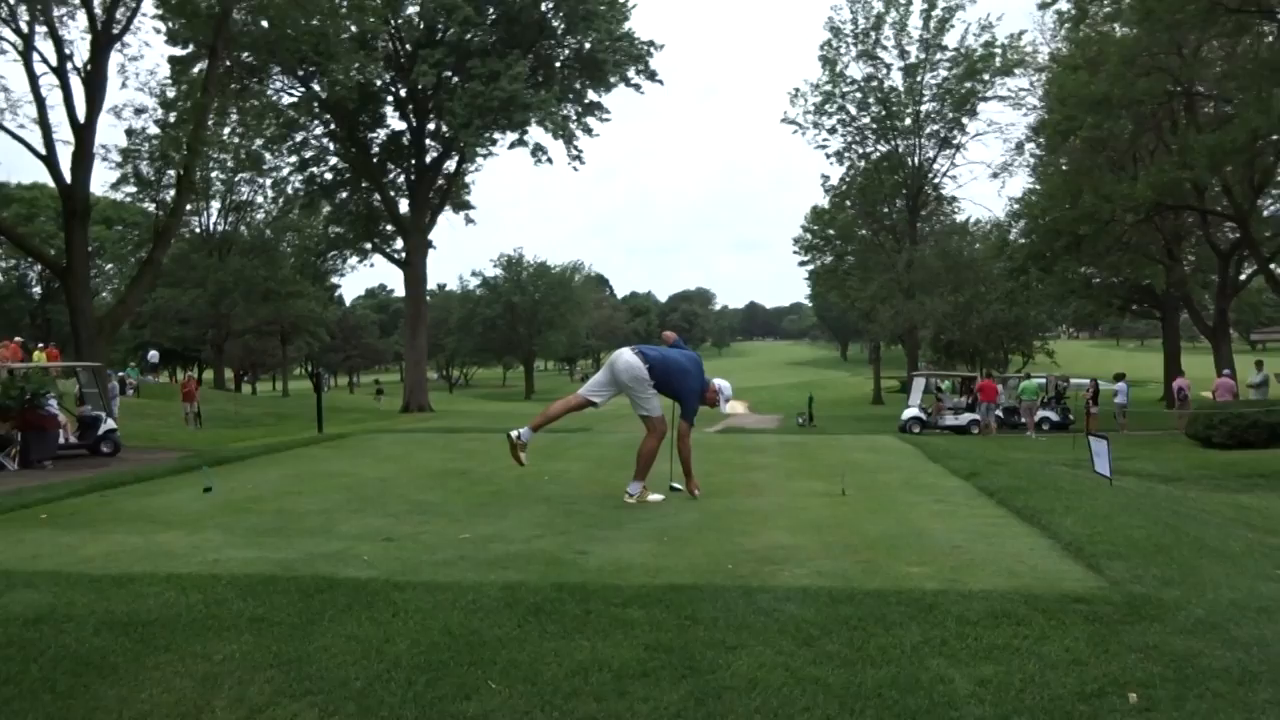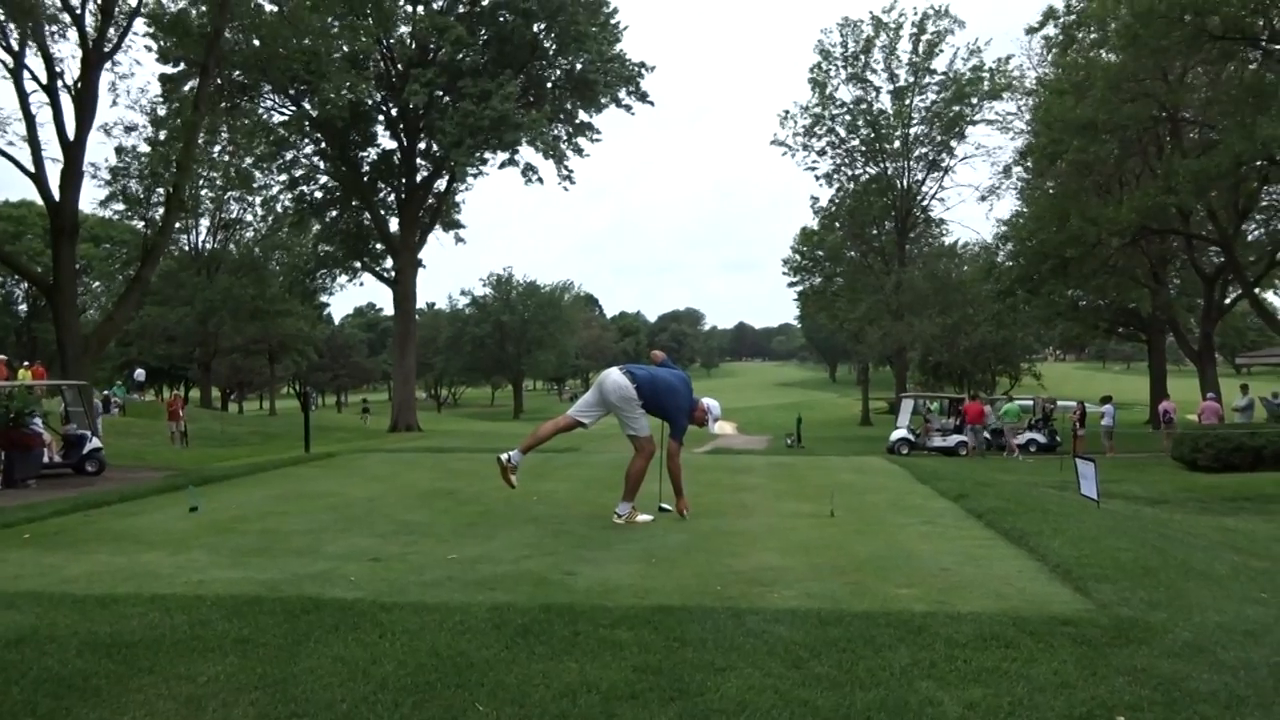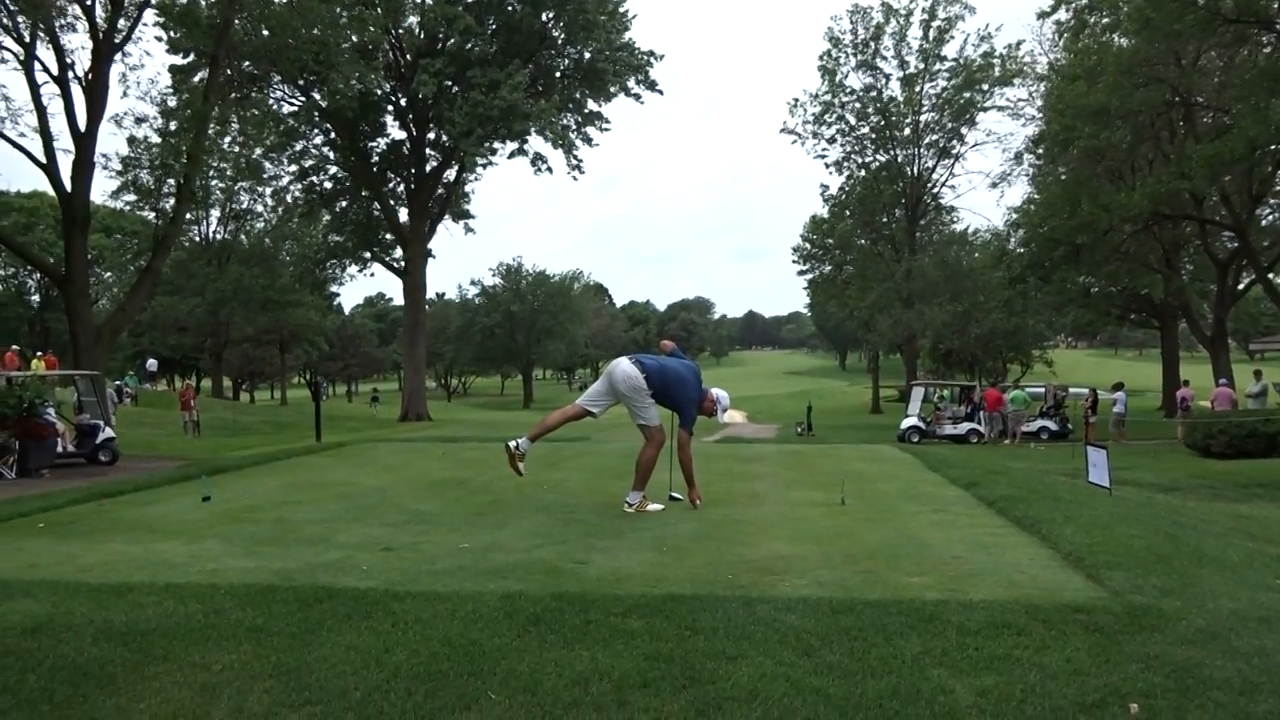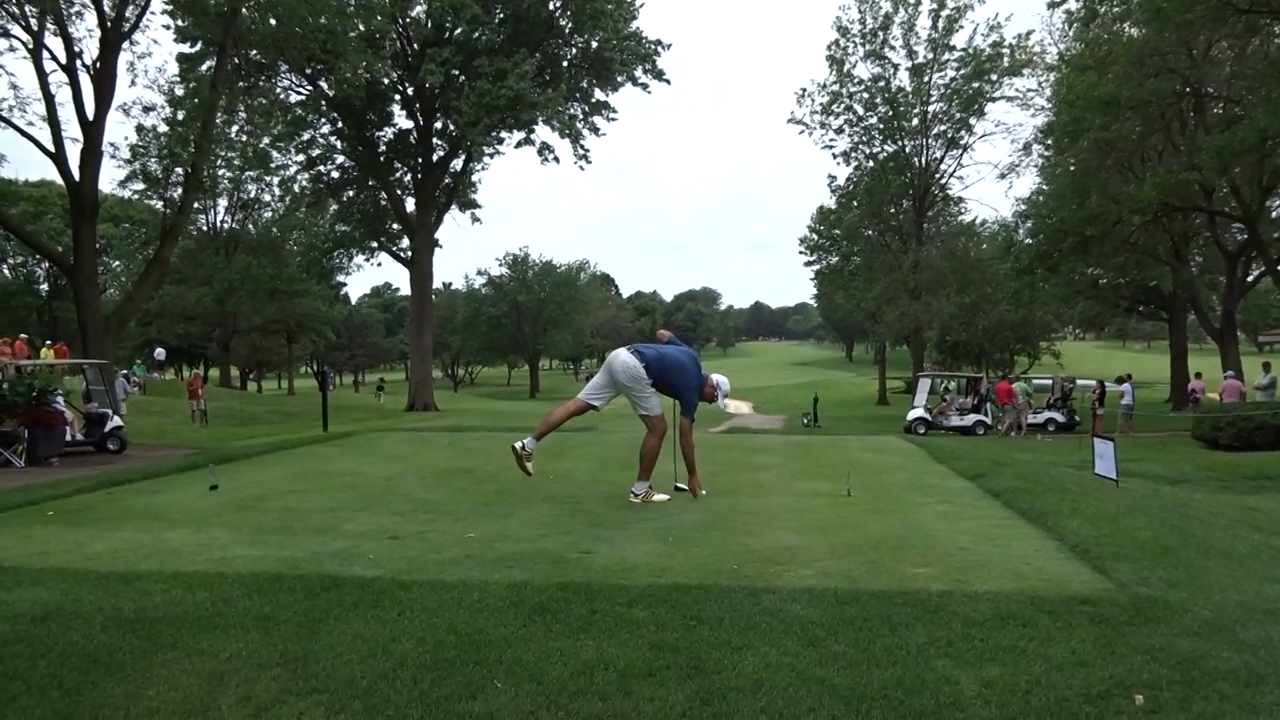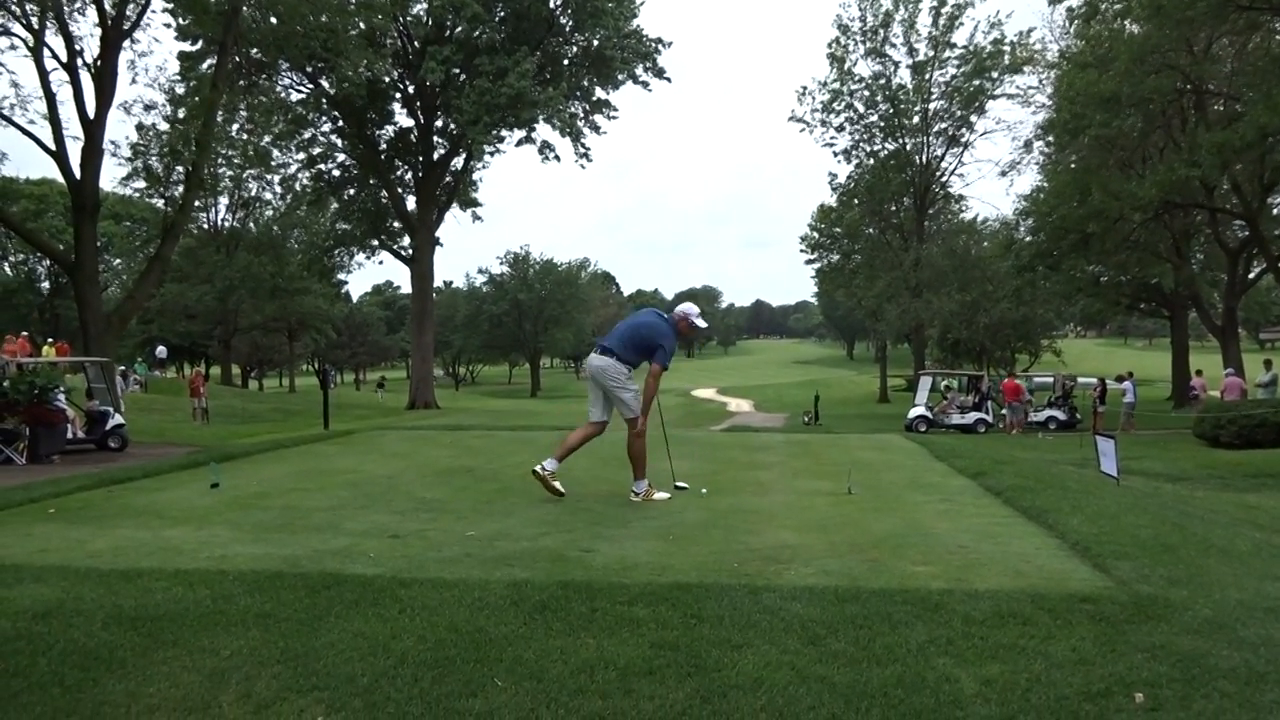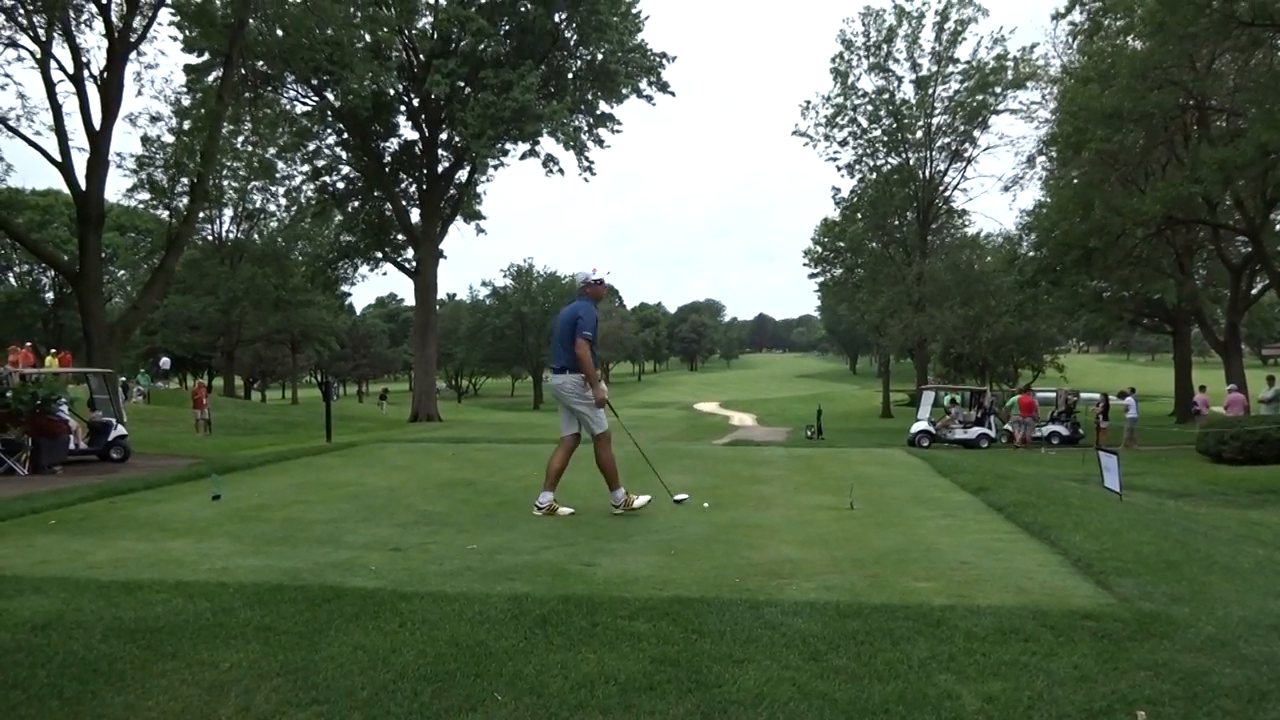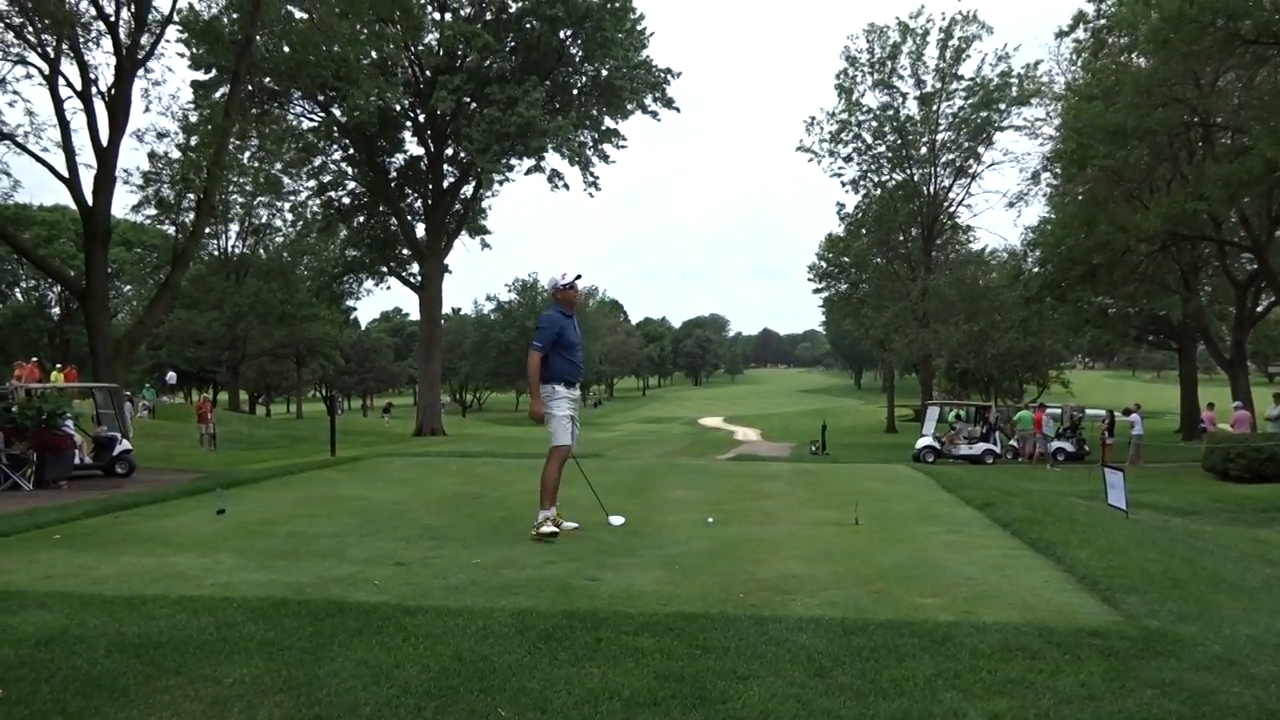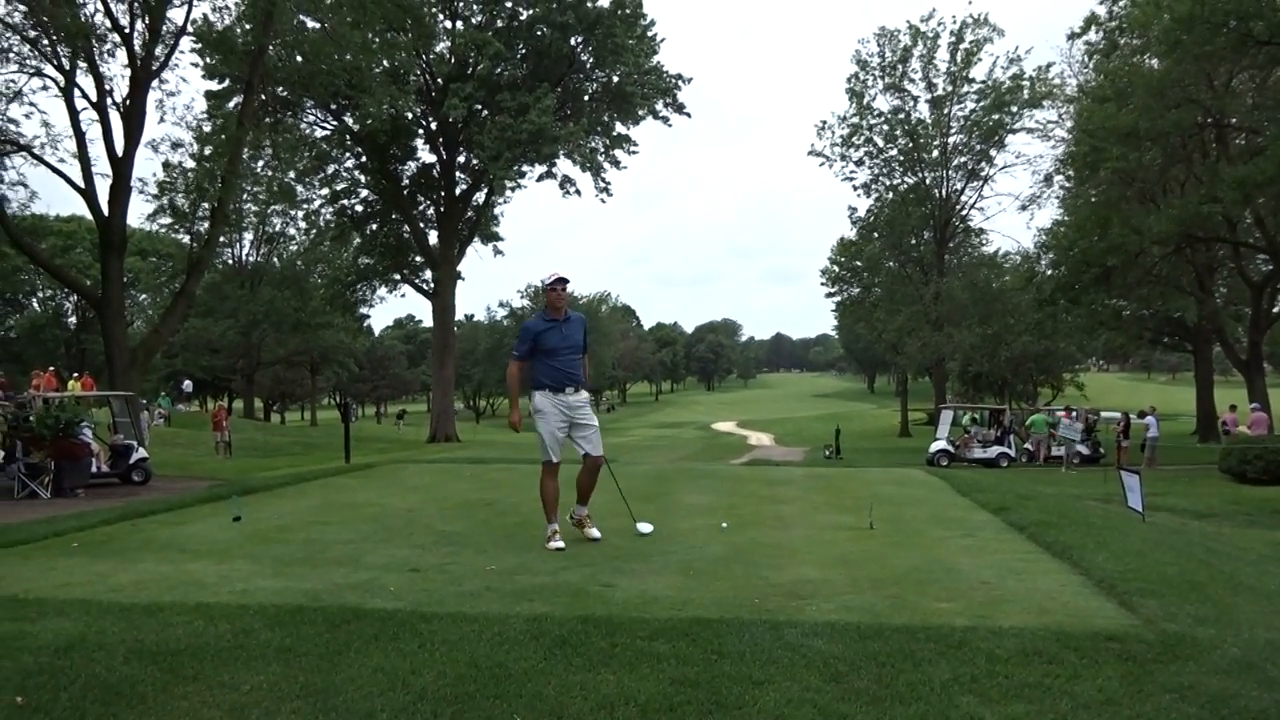
dt=0.5s
person 1, frame 1
left shoulder: (695, 361)
right shoulder: (693, 391)
left elbow: (666, 334)
right elbow: (683, 440)
right wrist: (690, 479)
left hip: (623, 356)
right hip: (636, 369)
left knee: (577, 400)
right knee: (657, 430)
left ankle: (523, 435)
right ankle: (635, 490)
person 1, frame 2
left shoulder: (683, 380)
right shoulder: (681, 410)
left elbow: (655, 354)
right elbow: (672, 459)
right wrist: (680, 498)
left hip: (611, 377)
right hip: (624, 389)
left knee: (566, 422)
right knee: (645, 450)
left ankle: (513, 457)
right ankle: (624, 511)
person 1, frame 3
left shoulder: (693, 370)
right shoulder: (691, 401)
left elbow: (665, 344)
right elbow: (683, 450)
right wrist: (692, 488)
left hip: (620, 366)
right hip: (633, 378)
left knee: (575, 410)
right knee: (656, 439)
left ankle: (522, 445)
right ankle: (635, 500)
person 1, frame 4
left shoulder: (692, 358)
right shoulder: (691, 387)
left elbow: (662, 333)
right elbow: (686, 437)
right wrist: (693, 476)
left hip: (619, 357)
right hip: (633, 368)
left knee: (577, 405)
right knee: (658, 428)
left ankle: (527, 445)
right ankle: (640, 490)
person 1, frame 5
left shoulder: (651, 313)
right shoulder: (667, 337)
left elbow: (624, 335)
right elbow: (652, 378)
right wrist: (643, 417)
left hip: (595, 360)
right hip: (613, 367)
left knee: (595, 426)
right knee: (636, 428)
left ankle: (548, 467)
right ankle: (641, 489)
person 1, frame 6
left shoulder: (568, 310)
right shoulder: (587, 311)
right elbow: (581, 350)
left wrist: (593, 376)
right wrist: (596, 386)
left hip: (561, 379)
right hip: (574, 381)
left knee: (568, 441)
right knee: (602, 438)
left ankle: (544, 501)
right ankle: (619, 499)
person 1, frame 7
left shoulder: (570, 319)
right shoulder: (551, 319)
right elbow: (533, 358)
right wrist: (535, 399)
left hip: (571, 392)
right hip: (556, 393)
left knee: (559, 454)
right knee: (559, 453)
left ankle: (551, 514)
right ankle: (543, 519)
person 1, frame 8
left shoulder: (579, 321)
right shoulder: (533, 326)
right elbow: (514, 367)
right wrist: (514, 408)
left hip: (579, 399)
right hip: (549, 401)
left knee: (595, 459)
right knee: (551, 466)
left ankle: (580, 513)
right ankle: (553, 529)
